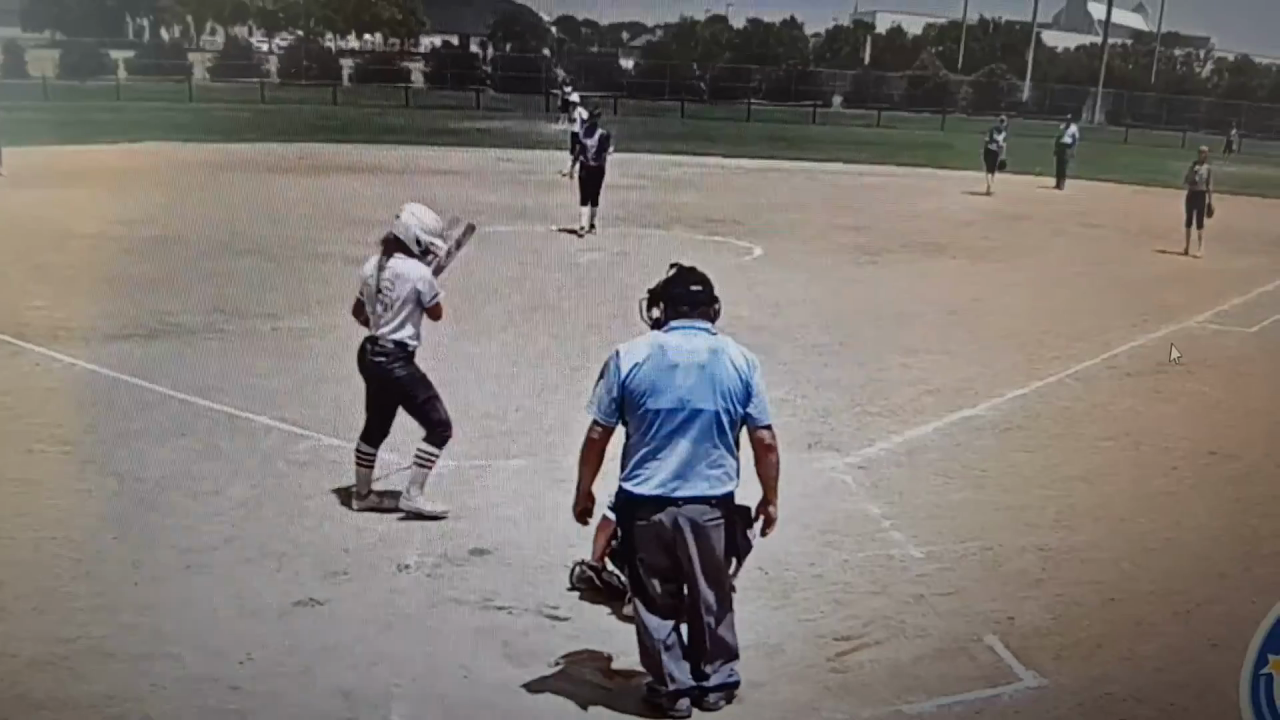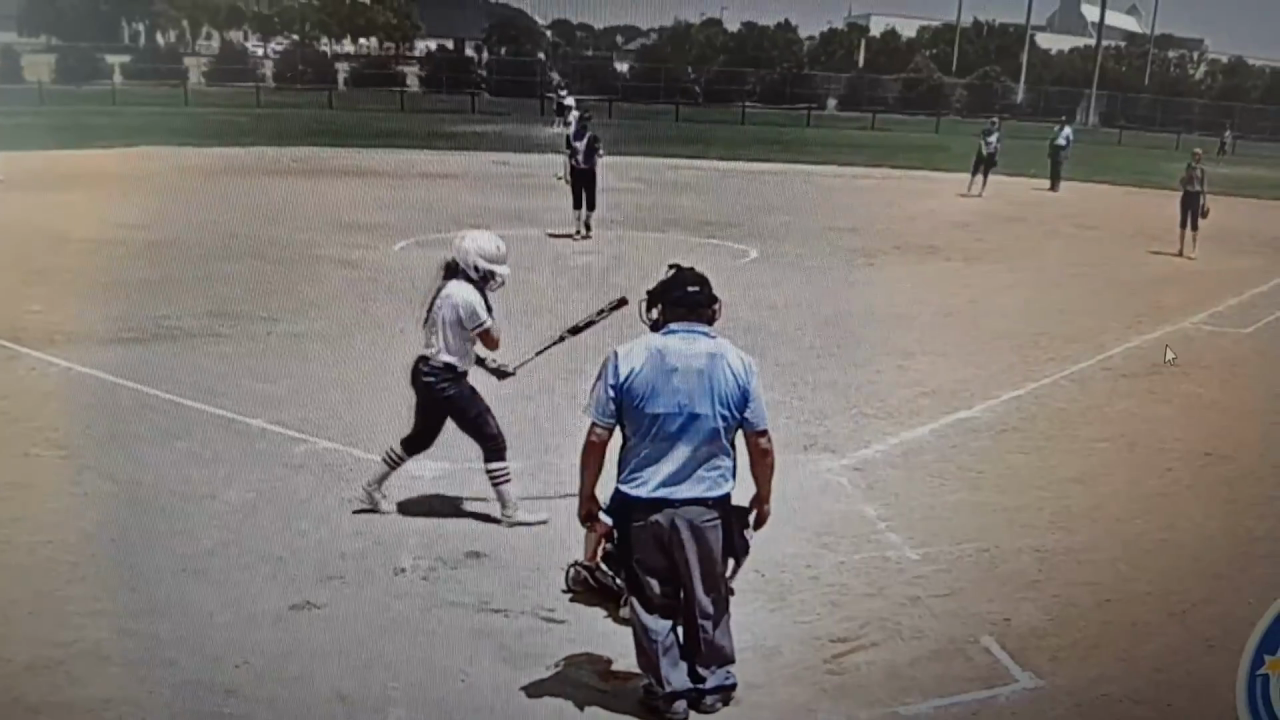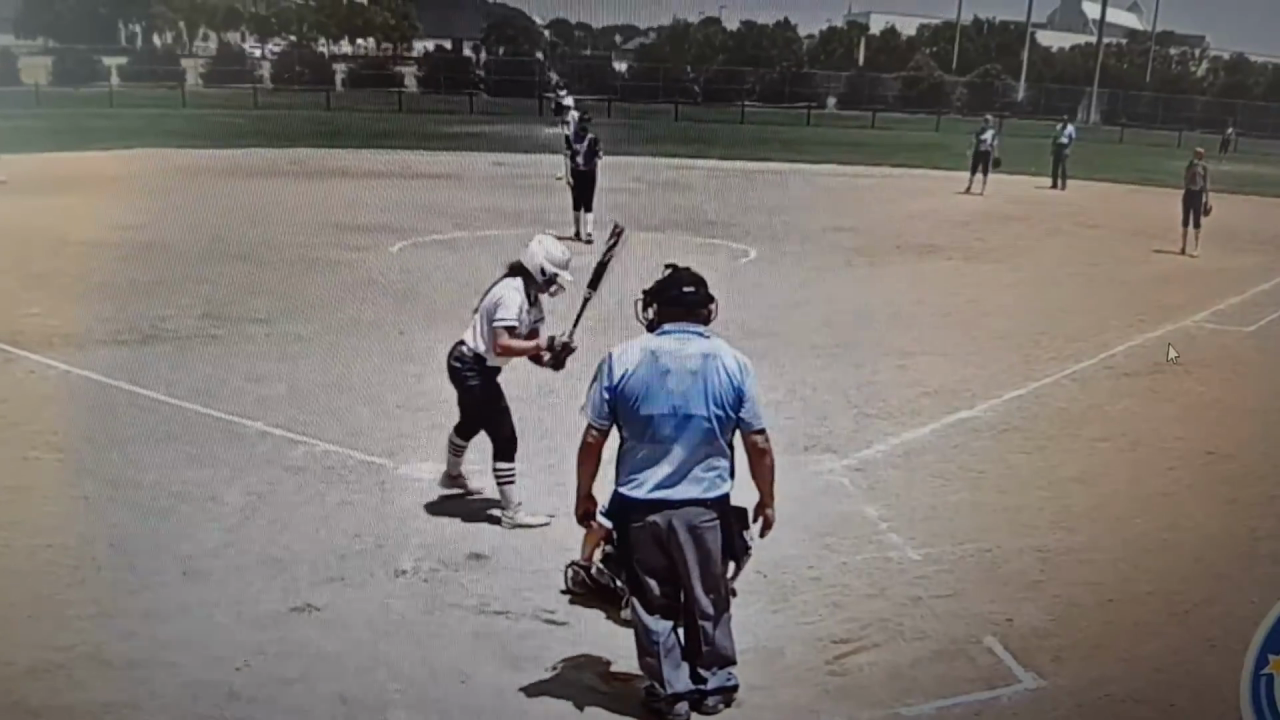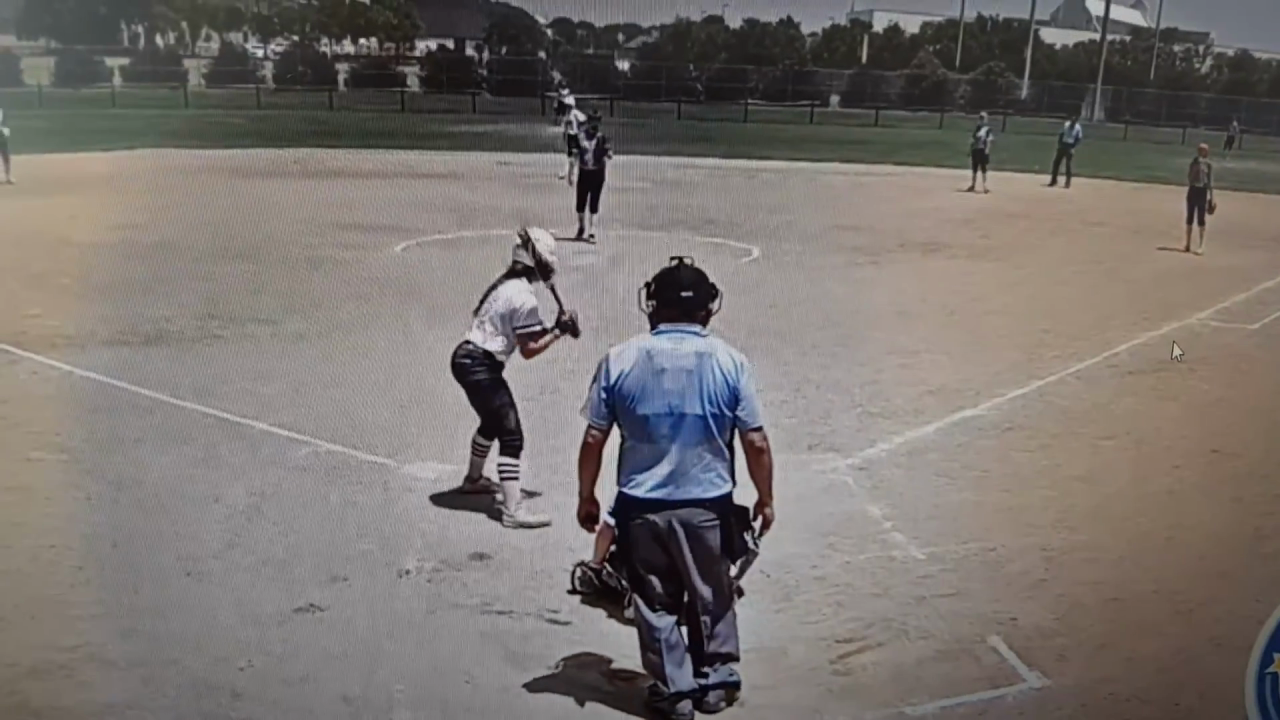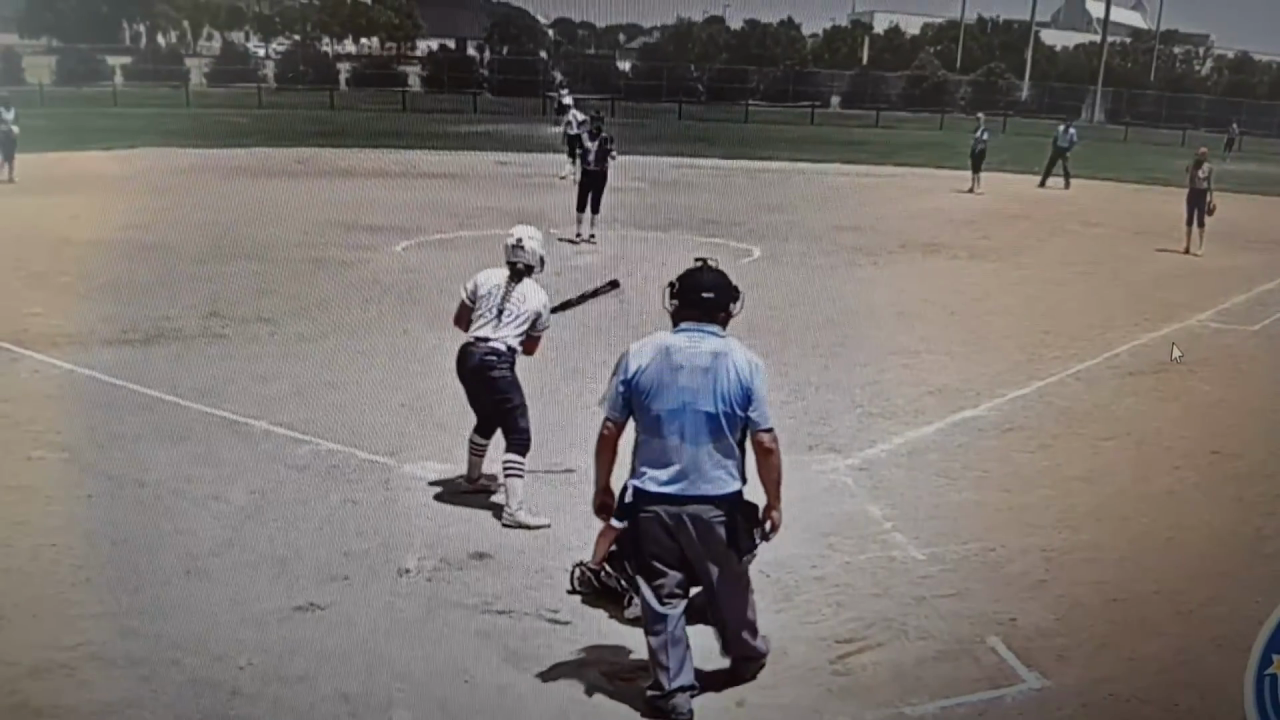
dt=0.4s
person 1, frame 1
left shoulder: (630, 355)
right shoulder: (739, 360)
left elbow: (597, 435)
right elbow: (765, 442)
left wrist: (584, 491)
right wrist: (770, 498)
left hip: (645, 504)
right hip: (711, 504)
left knee: (657, 602)
right knee: (712, 599)
right ankle: (715, 682)
person 1, frame 2
left shoulder: (627, 358)
right shoulder: (737, 363)
left elbow: (597, 437)
right elbow: (760, 444)
left wrist: (587, 495)
right wrist: (763, 496)
left hip: (641, 506)
right hip: (706, 506)
left knee: (653, 604)
right knee: (708, 601)
person 1, frame 3
left shoulder: (622, 359)
right shoulder: (733, 363)
left elbow: (593, 439)
right elbow: (758, 444)
left wrist: (584, 495)
right wrist: (766, 500)
left hip: (640, 507)
right hip: (706, 507)
left knee: (654, 606)
right knee: (709, 602)
person 1, frame 4
left shoulder: (620, 360)
right shoulder: (729, 361)
left elbow: (593, 440)
right elbow: (756, 443)
left wrist: (587, 497)
right wrist: (765, 498)
left hip: (642, 507)
right hip: (708, 505)
left knee: (657, 604)
right knee: (713, 599)
right ankle: (716, 682)
person 1, frame 5
left shoulder: (639, 355)
right shoulder: (744, 362)
left elbow: (609, 432)
right elbow: (766, 444)
left wrist: (602, 488)
right wrist: (773, 503)
left hip: (654, 502)
right hip: (717, 502)
left knee: (661, 599)
right knee: (729, 588)
right ankle: (746, 655)
person 2, frame 1
left shoulder: (373, 265)
right shoulder: (417, 271)
left elbow: (358, 310)
right elbow: (436, 314)
left hip: (371, 355)
right hip: (395, 362)
left knee: (376, 426)
right knee: (439, 427)
left ankle: (362, 495)
right ankle: (413, 494)
person 2, frame 2
left shoulder: (451, 288)
right shoulder: (468, 297)
right elbow: (492, 340)
left wrist: (487, 364)
left hip: (427, 374)
right hip: (445, 380)
left knee: (421, 437)
right knee: (493, 440)
left ankle: (372, 489)
right ankle: (511, 511)
person 2, frame 3
left shoulder: (531, 298)
right shoulder: (511, 295)
left elbow: (530, 348)
right elbow: (502, 346)
left wrist: (550, 358)
right wrist: (544, 345)
left hip: (469, 365)
right hip: (471, 369)
left knee: (471, 422)
right knee: (504, 438)
left ankle: (453, 475)
right ankle: (511, 512)
person 2, frame 4
left shoulder: (505, 282)
right shoulder: (526, 299)
left elbow: (526, 331)
right elbow: (528, 350)
left wrist: (559, 327)
right wrist: (557, 332)
left hip: (465, 360)
right hip: (481, 366)
left knee: (492, 421)
right knee: (512, 435)
left ankle: (474, 479)
right ankle: (513, 510)
person 2, frame 5
left shoulder: (484, 277)
right shoulder: (539, 297)
left elbow: (460, 321)
right elbow: (530, 349)
left hip: (468, 356)
right hip: (496, 364)
left knee: (486, 420)
right knee: (518, 436)
left ankle: (474, 478)
right ankle: (514, 509)
